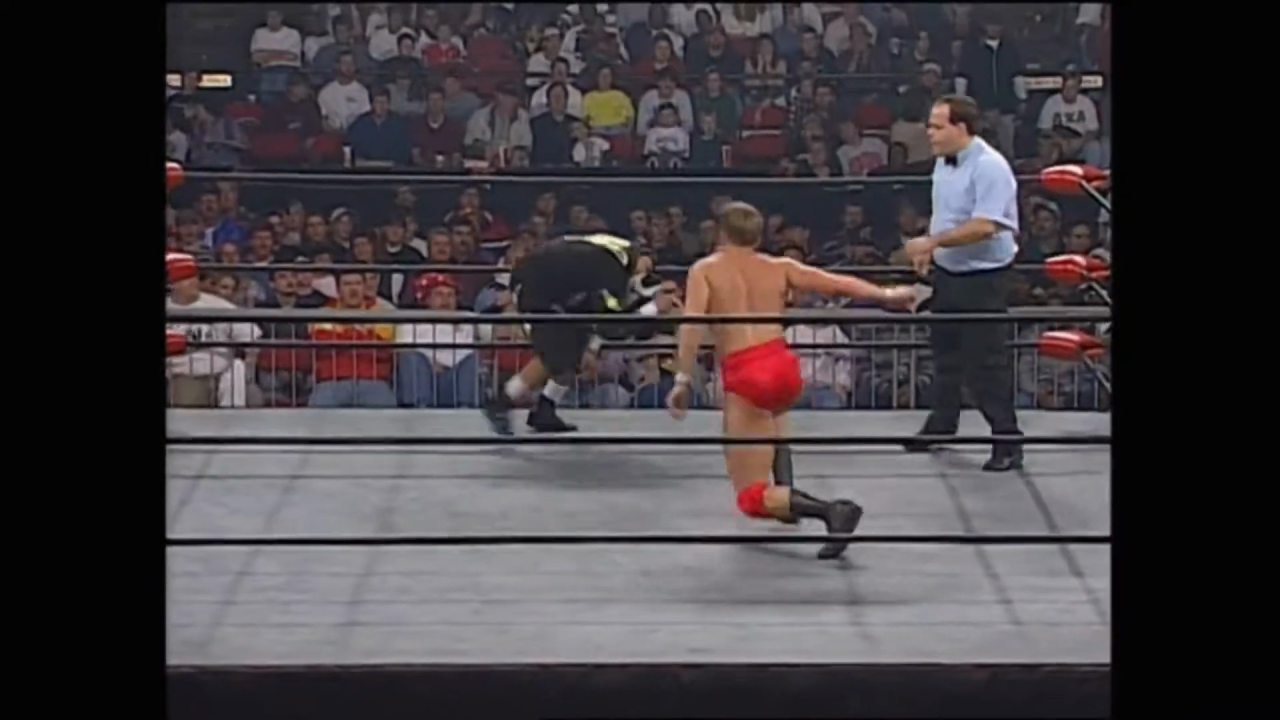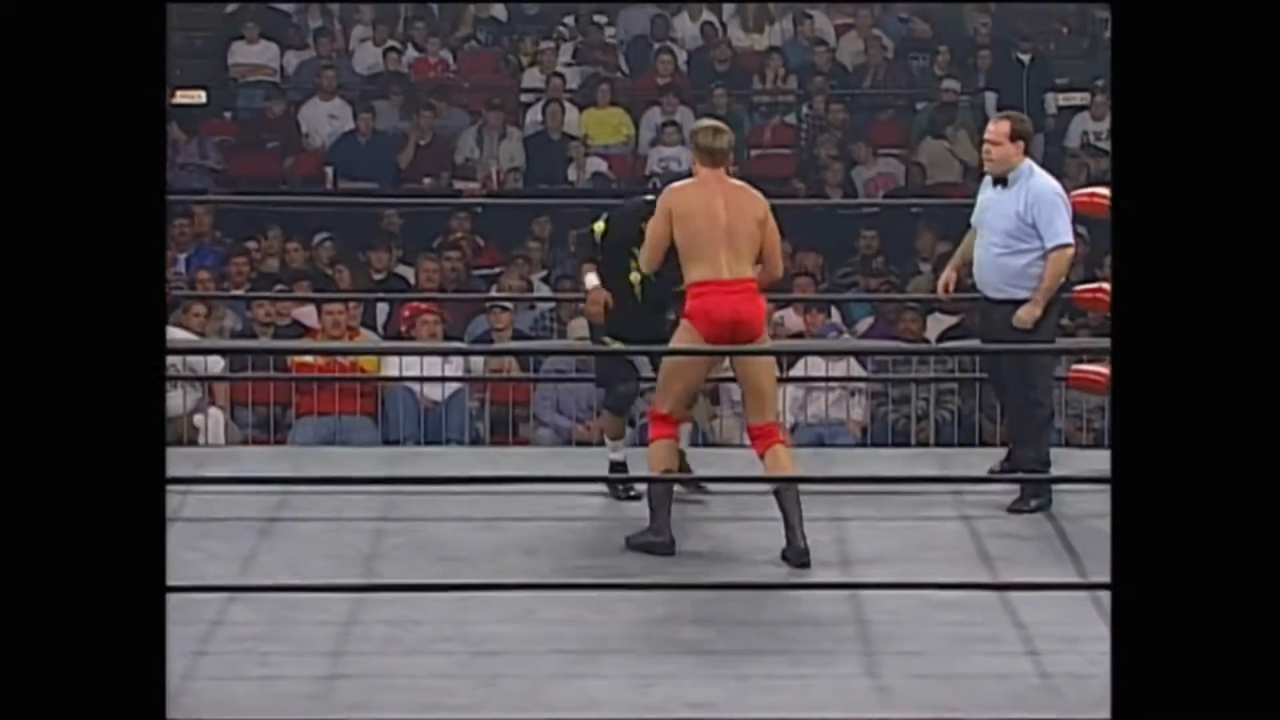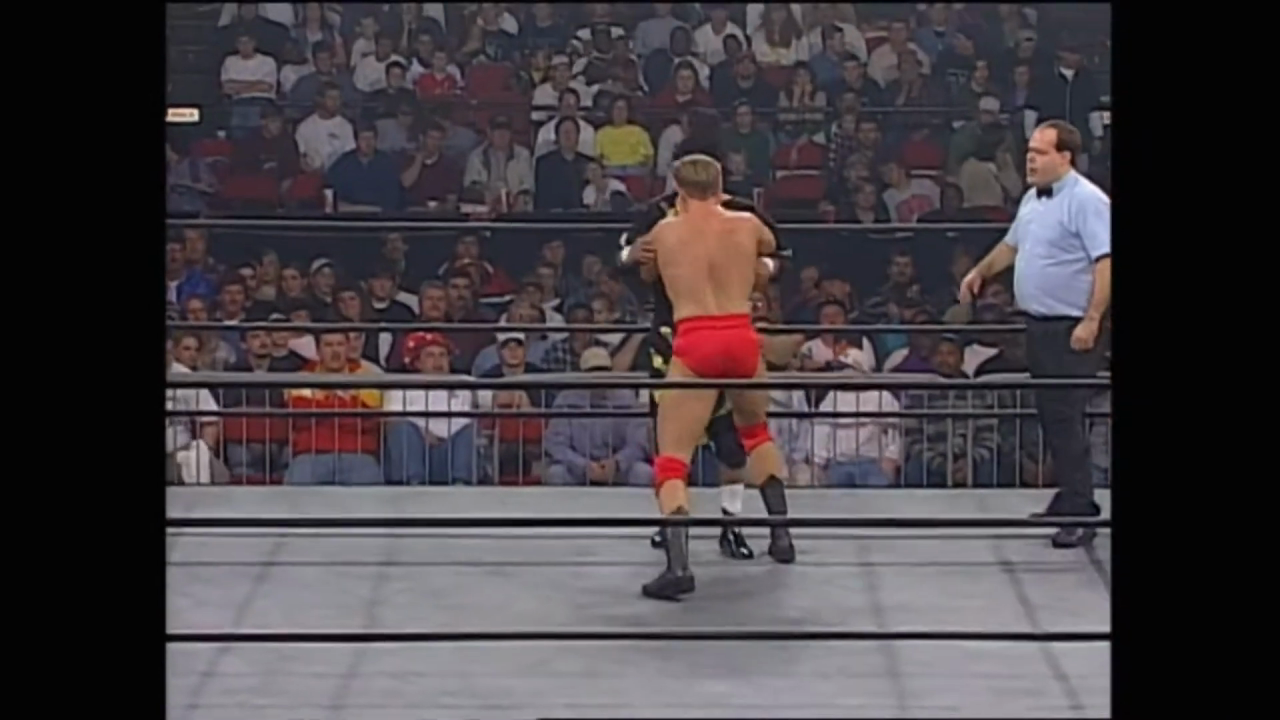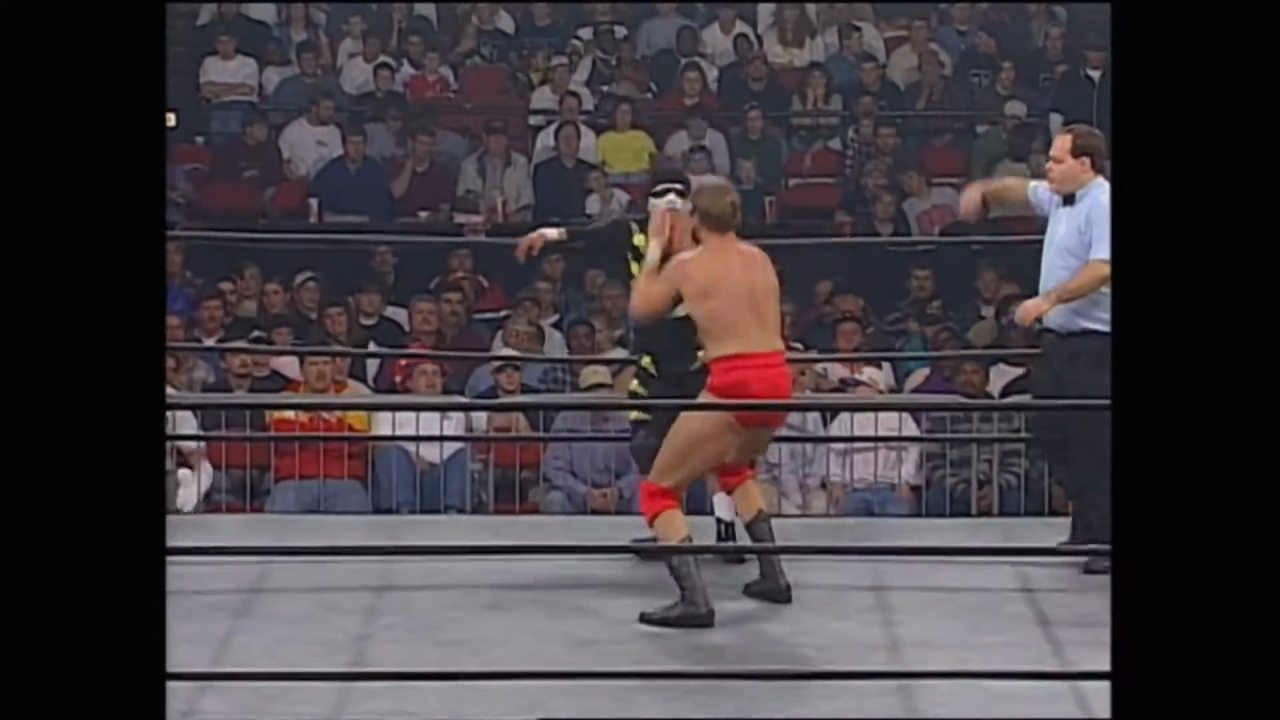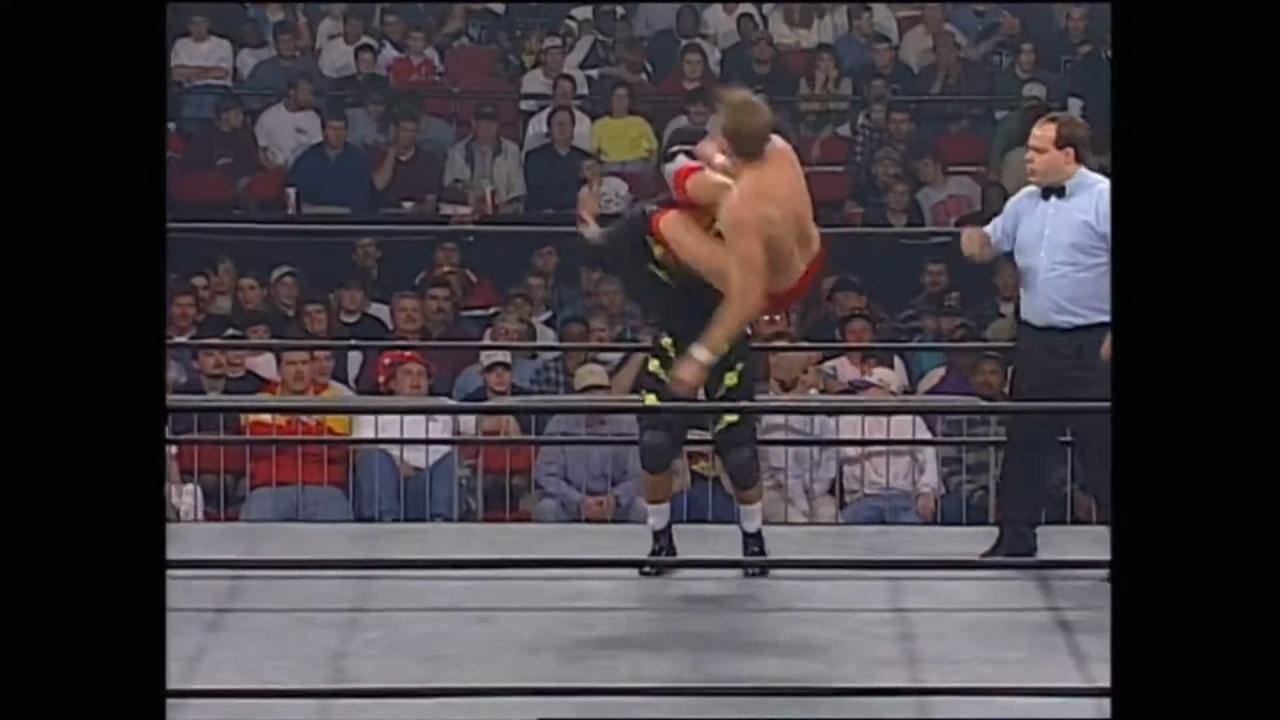
dt=0.5s
person 1, frame 1
left shoulder: (990, 167)
right shoulder: (943, 162)
left elbow: (984, 226)
left wrist: (931, 241)
right wrist: (927, 249)
left hip: (984, 278)
right hip: (947, 273)
left knee: (986, 362)
right knee: (945, 352)
left ankle: (1008, 442)
right ankle: (941, 424)
person 1, frame 2
left shoulder: (1042, 190)
right shoulder: (990, 184)
left elbow: (1062, 252)
left wrist: (1037, 305)
right wrist: (953, 266)
left hip: (1026, 310)
right hip: (992, 304)
left knee: (1029, 394)
right knee: (1004, 387)
left ankle: (1036, 484)
right ankle: (1020, 455)
person 1, frame 3
left shoulder: (1086, 200)
right shoulder: (1032, 198)
left elbow: (1105, 263)
right elbow: (1012, 245)
left wrist: (1092, 319)
right wrist: (980, 271)
left hip: (1070, 328)
right hip: (1038, 324)
left knee: (1064, 417)
right knee: (1051, 416)
left ankle: (1080, 512)
right ankle: (1070, 496)
person 1, frame 4
left shoulder: (1105, 205)
right shoulder: (1061, 199)
left elbow: (1100, 270)
right elbow: (1023, 188)
left wrist: (1044, 300)
right wrist: (984, 190)
left hip: (1093, 344)
right hip: (1058, 341)
left knee: (1094, 442)
right knee: (1048, 429)
person 1, frame 5
right shoulder: (1024, 202)
right elbow: (989, 244)
left wrist: (1115, 331)
right wrist: (975, 241)
left hip: (1089, 346)
right hip: (1035, 339)
left knee: (1100, 446)
right knee: (1025, 442)
person 2, frame 1
left shoulder: (704, 269)
right shoulder: (778, 266)
left elbow: (692, 321)
right elbow: (836, 284)
left wrist: (682, 379)
right wrist: (887, 295)
left hip: (744, 377)
right hip: (785, 369)
left knee: (753, 498)
right knee: (771, 420)
left ankle: (831, 511)
right ankle: (786, 495)
person 2, frame 2
left shoulder: (675, 195)
right shoulder: (755, 200)
left elbow: (647, 264)
right elbow: (774, 271)
left hip: (704, 311)
right hip: (750, 310)
left knee: (663, 418)
right knee: (767, 431)
left ankle: (660, 529)
right ankle: (795, 536)
person 2, frame 3
left shoulder: (664, 231)
right shoulder: (747, 224)
left elbow: (648, 269)
right elbow: (768, 247)
left hip: (694, 346)
right hip: (742, 340)
left knee: (671, 463)
right knee: (755, 430)
left ankle: (677, 566)
right ankle: (781, 536)
person 2, frame 4
left shoulder: (688, 266)
right shoulder: (759, 260)
left elbow: (641, 311)
left wrist: (655, 250)
left hip: (732, 388)
right hip: (776, 385)
left knee: (657, 491)
right knee: (735, 473)
left ankle: (695, 599)
right ankle: (774, 579)
person 2, frame 5
left shoulder: (745, 214)
right shoulder: (780, 149)
left elbow: (746, 300)
left wrist: (700, 358)
right wrist: (719, 162)
left hip: (772, 290)
person 3, frame 1
left shoulder: (626, 254)
right shoulder: (611, 273)
left wrist: (591, 345)
right wrist: (653, 310)
right hip: (534, 283)
left knee: (578, 349)
right knee: (559, 354)
left ankle: (542, 411)
right ankle: (502, 402)
person 3, frame 2
right shoulder: (633, 216)
right elbow: (589, 245)
right wrist: (594, 286)
left hip: (659, 315)
right hip: (612, 312)
right knee: (622, 391)
left ankle: (678, 459)
right ankle: (617, 469)
person 3, frame 3
left shoulder: (739, 212)
right shoulder: (660, 211)
right elbow: (626, 251)
right wrist: (634, 254)
right hip: (670, 332)
left knee: (731, 433)
left ankle: (730, 526)
person 3, frame 4
right shoulder: (634, 233)
right elbow: (590, 236)
right wrist: (546, 234)
left hip: (701, 361)
right hip: (655, 363)
right knee: (645, 442)
left ankle: (726, 531)
person 3, frame 5
right shoulder: (646, 218)
right elbow: (608, 252)
right wrist: (592, 231)
left hip: (726, 346)
right hip: (672, 345)
left knee: (739, 454)
right knee: (654, 446)
right ankle: (661, 541)
